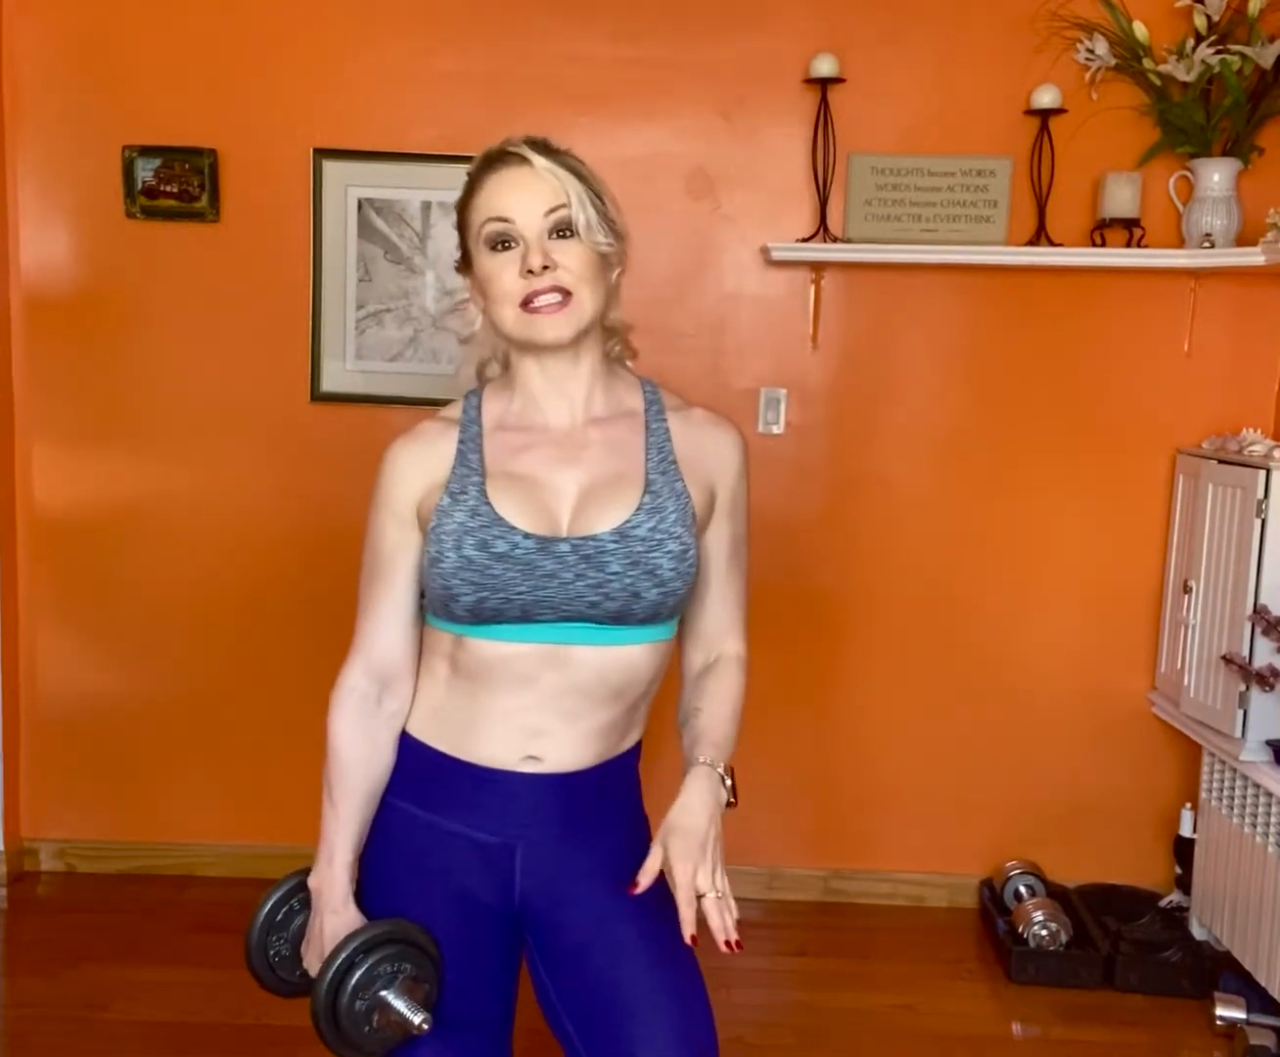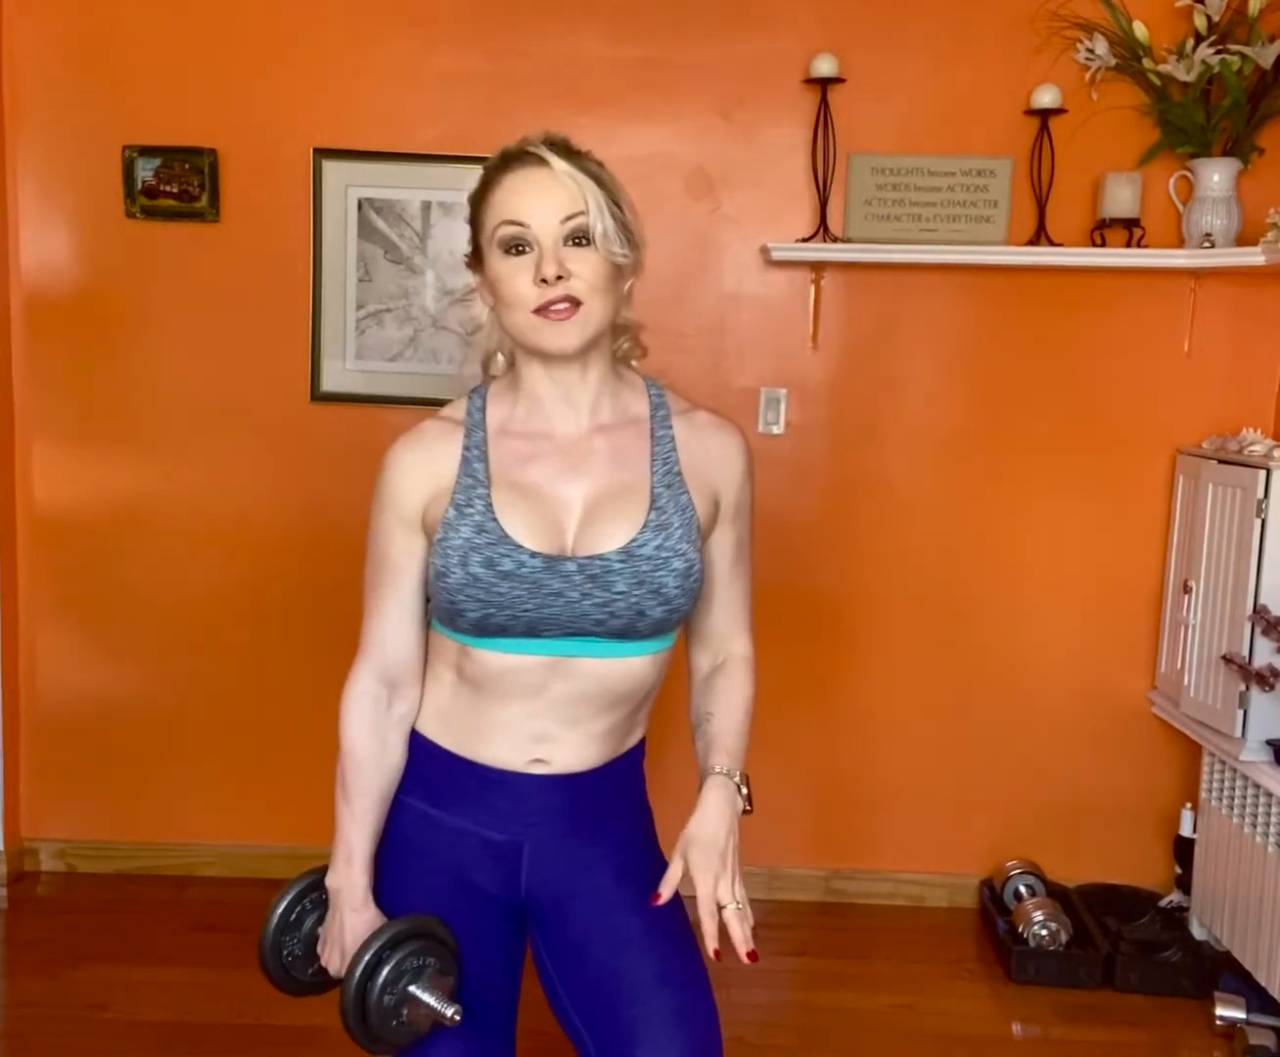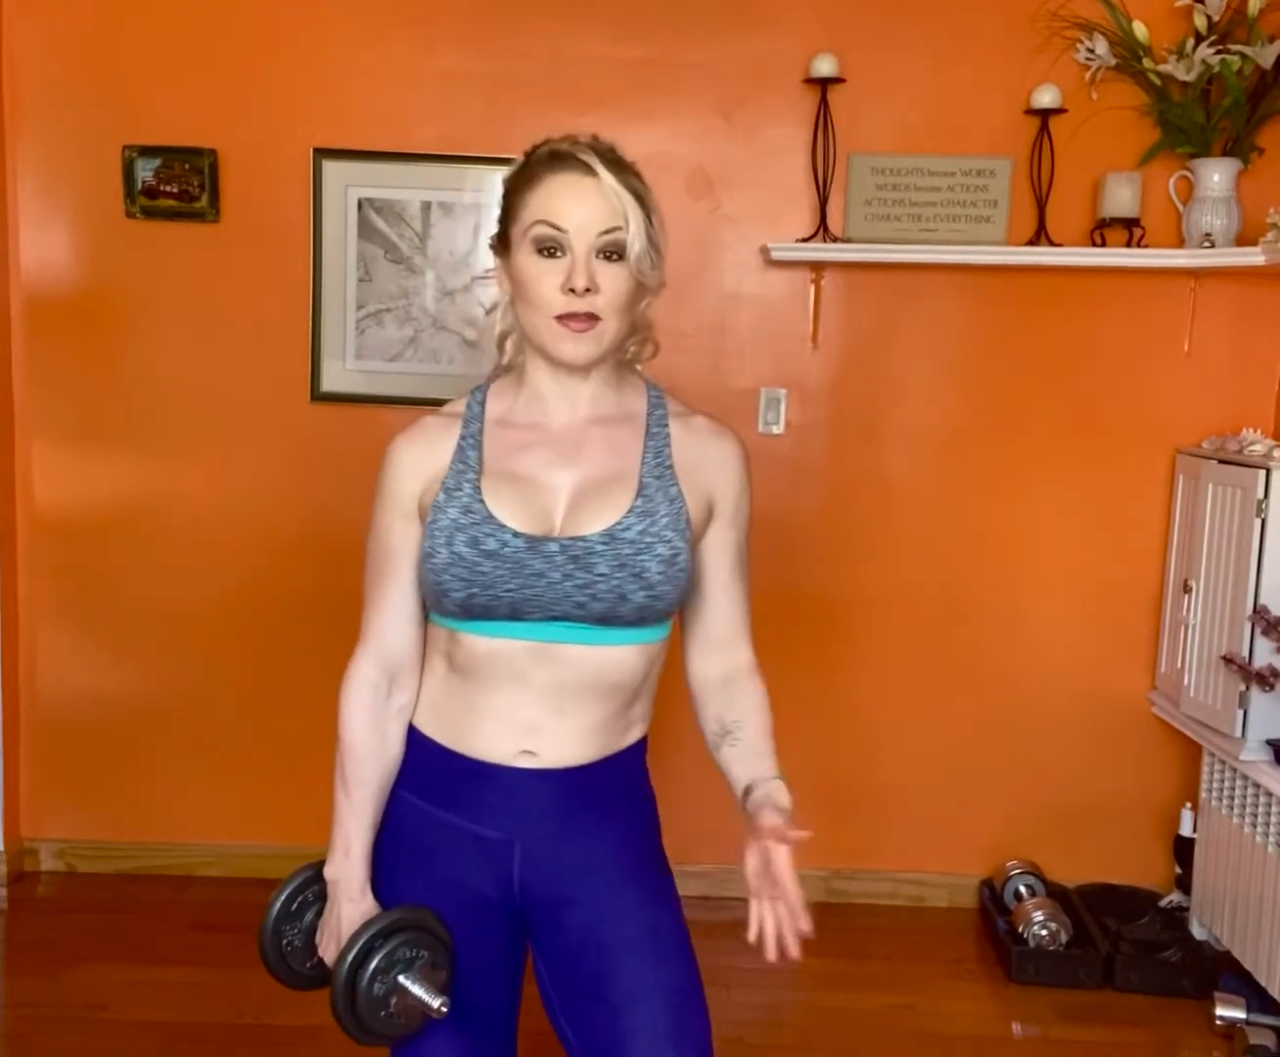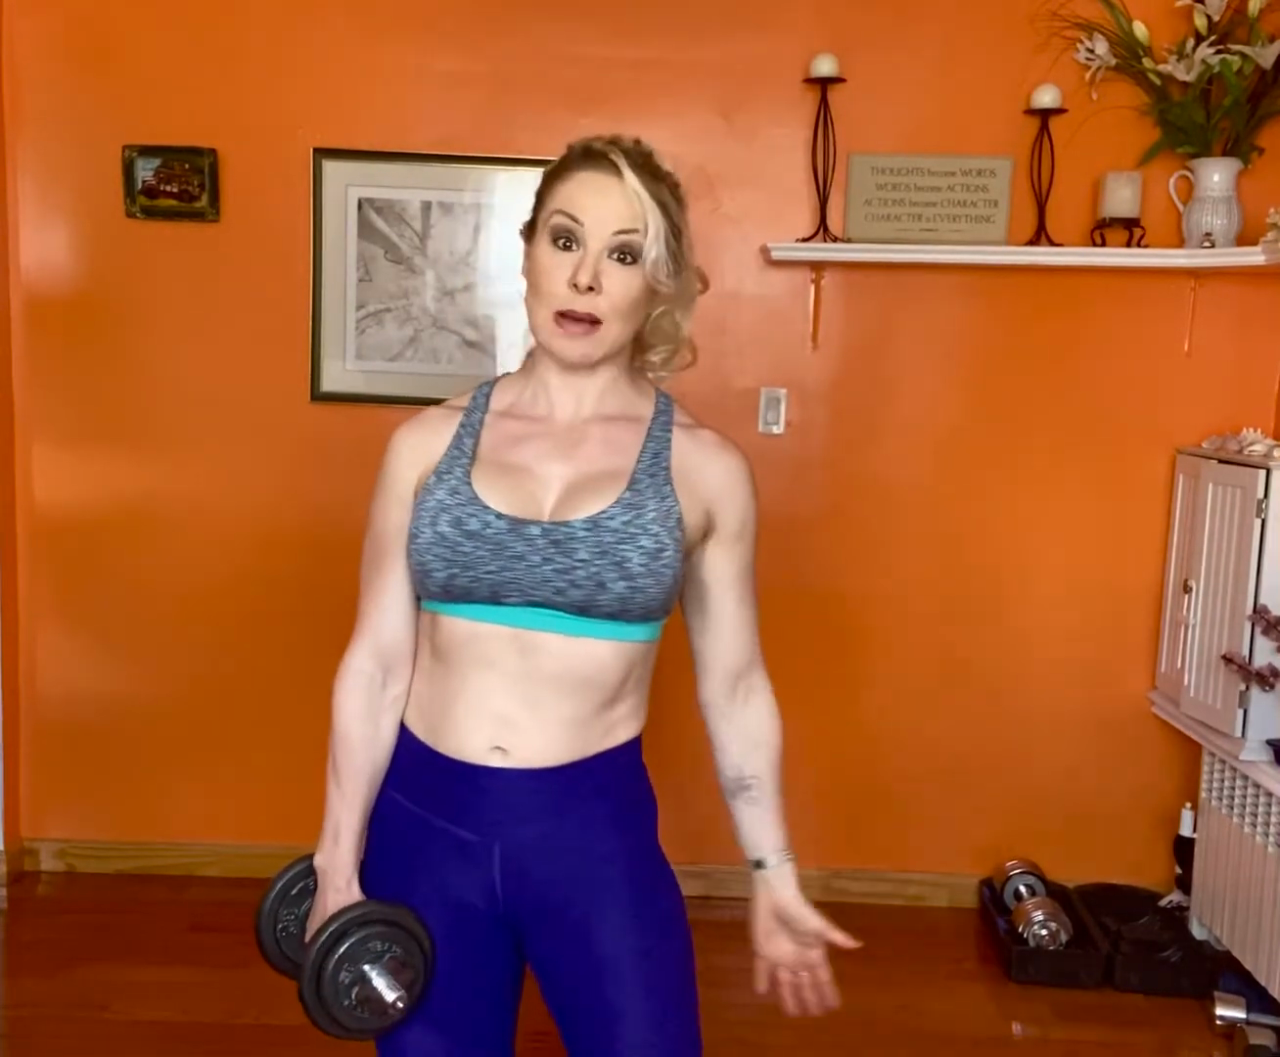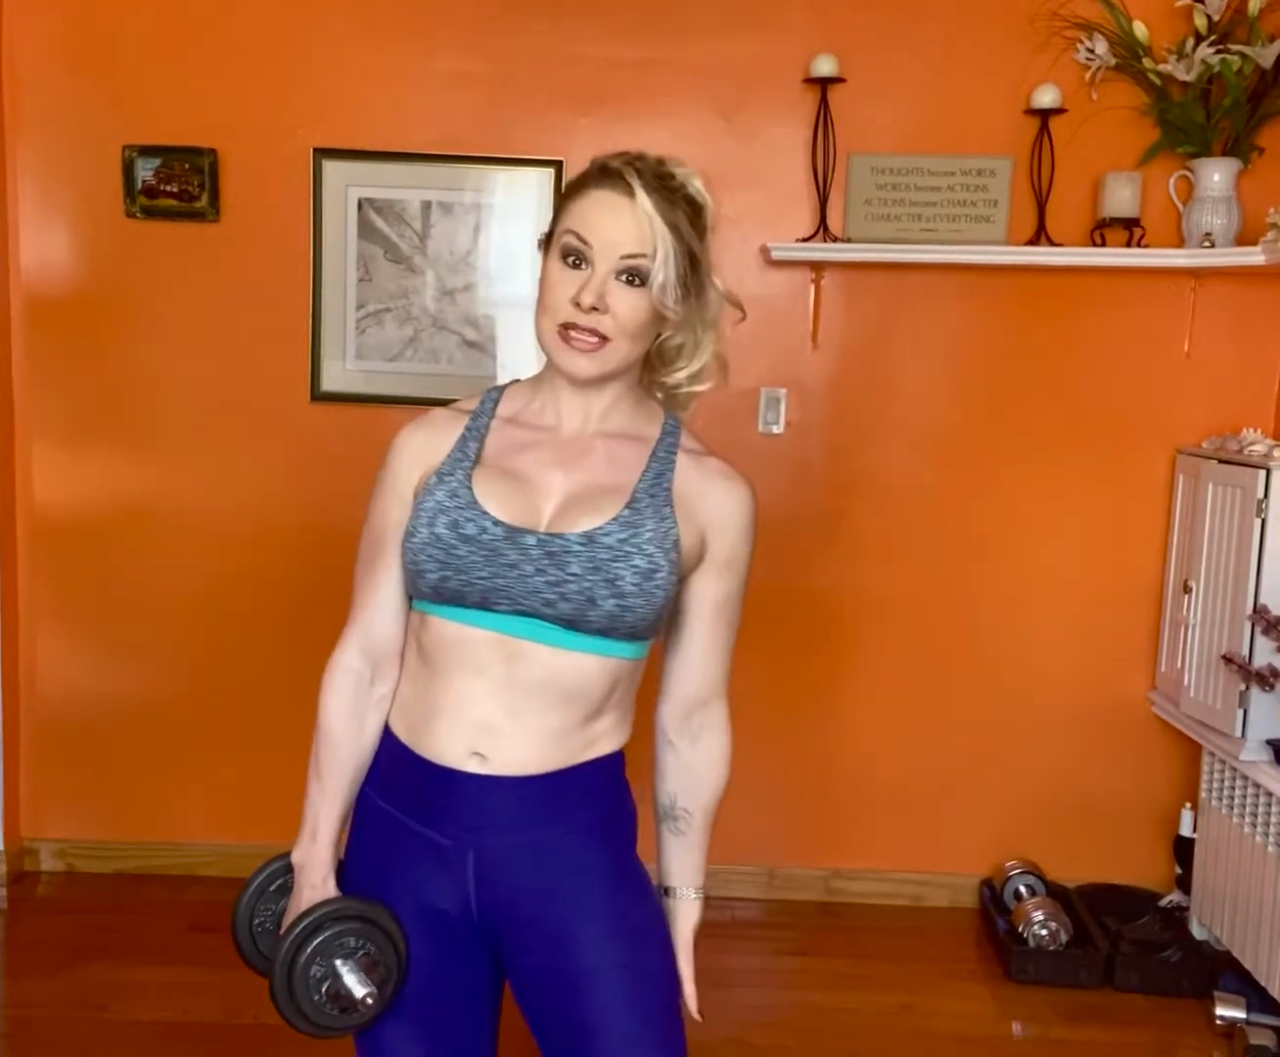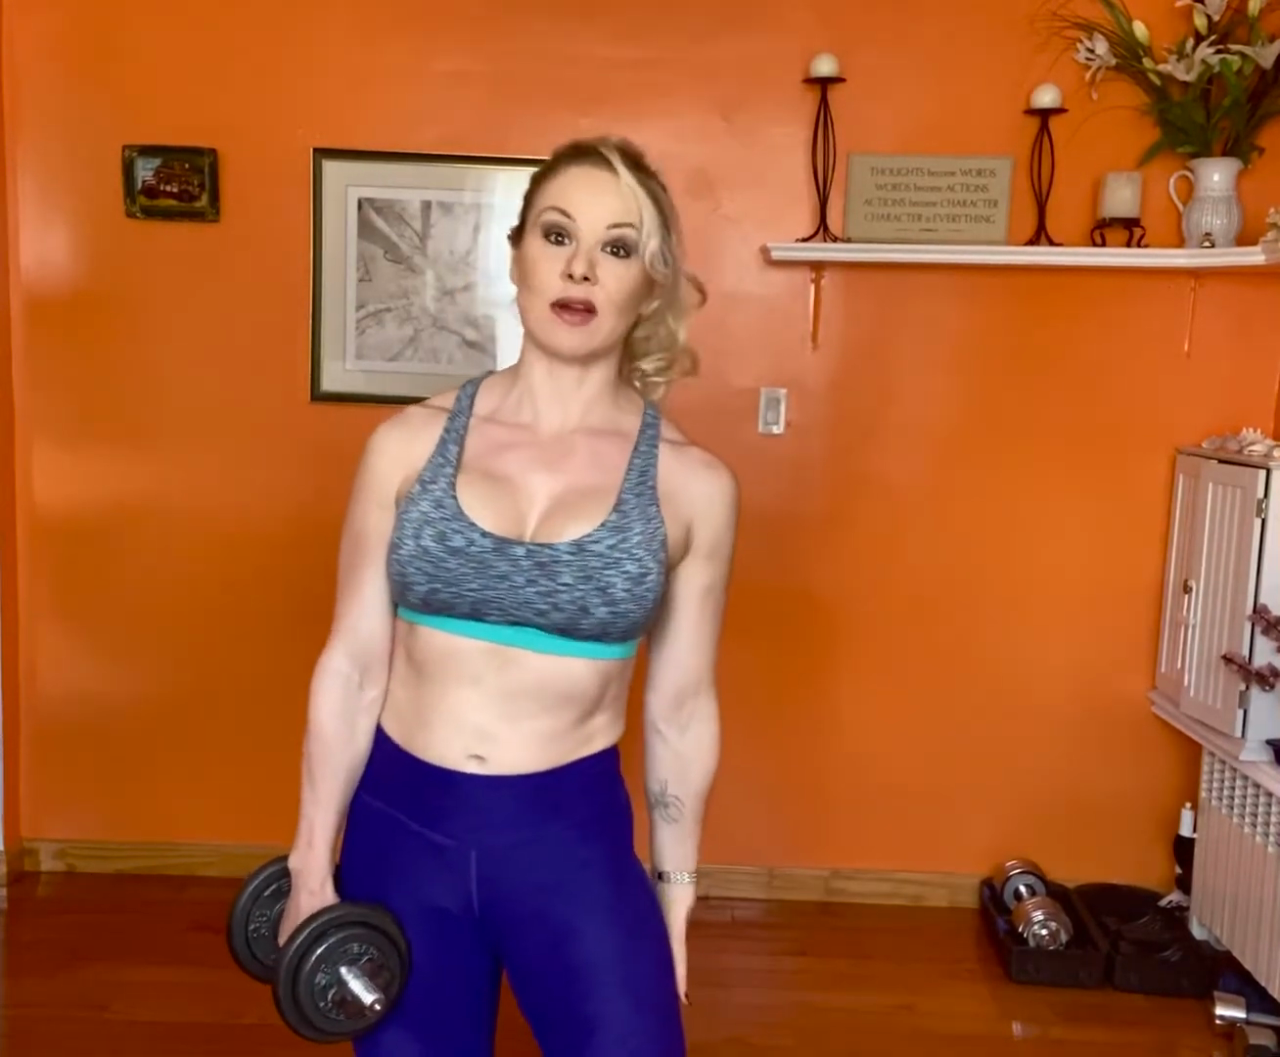
dt=0.4s
person 1, frame 1
left shoulder: (704, 445)
right shoulder: (424, 458)
left elbow: (719, 652)
right elbow: (374, 677)
left wrist: (704, 788)
right wrist: (333, 879)
left hip: (598, 828)
right hip: (433, 825)
person 1, frame 2
left shoulder: (707, 449)
right shoulder: (426, 458)
left elbow: (724, 651)
right elbow: (382, 679)
left wrist: (720, 795)
right wrist: (351, 881)
left hip: (602, 825)
right hip: (438, 822)
person 1, frame 3
left shoulder: (701, 454)
right shoulder: (428, 452)
left elbow: (722, 661)
right elbow: (381, 670)
left wrist: (764, 798)
right wrist: (349, 871)
left hip: (603, 827)
right hip: (437, 821)
person 1, frame 4
left shoulder: (703, 467)
right shoulder: (429, 442)
left elbow: (733, 681)
right elbow: (375, 661)
left wrist: (772, 876)
right wrist: (338, 863)
left hip: (599, 831)
right hip: (425, 822)
person 1, frame 5
left shoulder: (708, 494)
right shoulder: (431, 444)
left elbow: (694, 714)
right elbow: (365, 657)
left wrist: (680, 902)
right wrist: (314, 857)
left hip: (575, 842)
right hip: (404, 829)
person 1, frame 6
left shoulder: (690, 483)
right shoulder: (409, 444)
left elbow: (682, 702)
right elbow: (351, 665)
left wrist: (676, 884)
right wrist: (312, 865)
left hip: (574, 838)
right hip: (403, 829)
